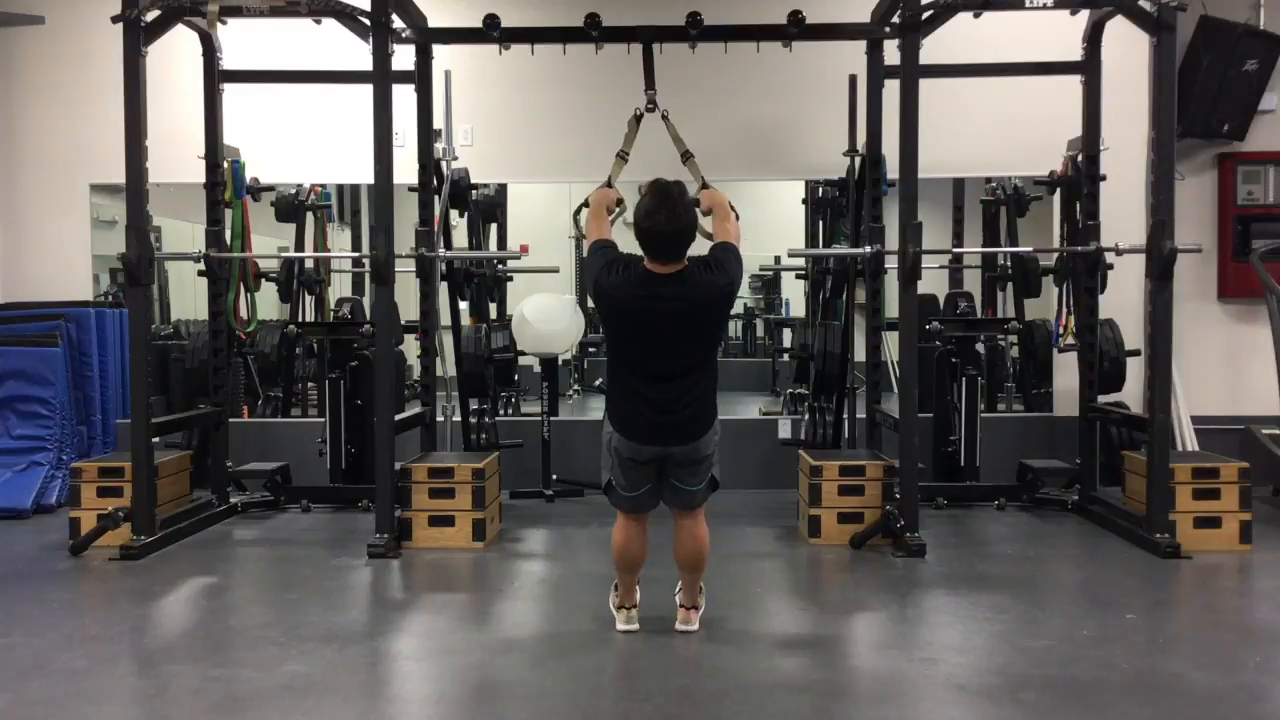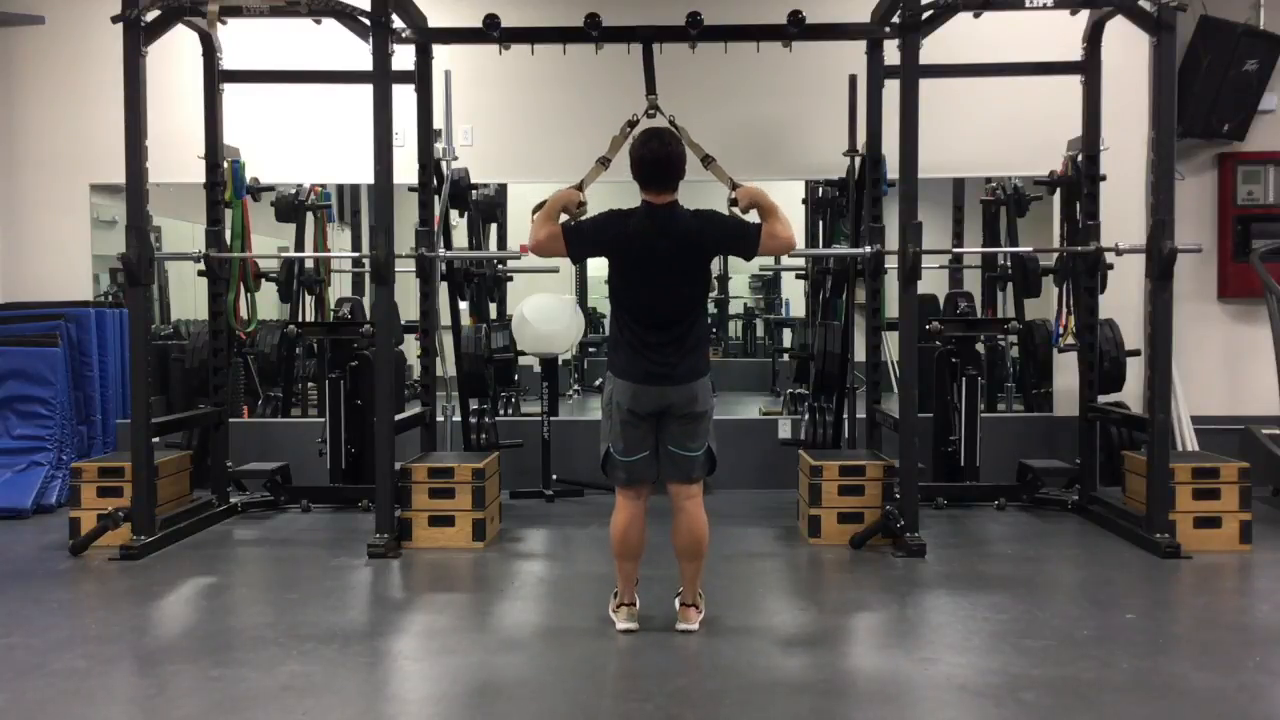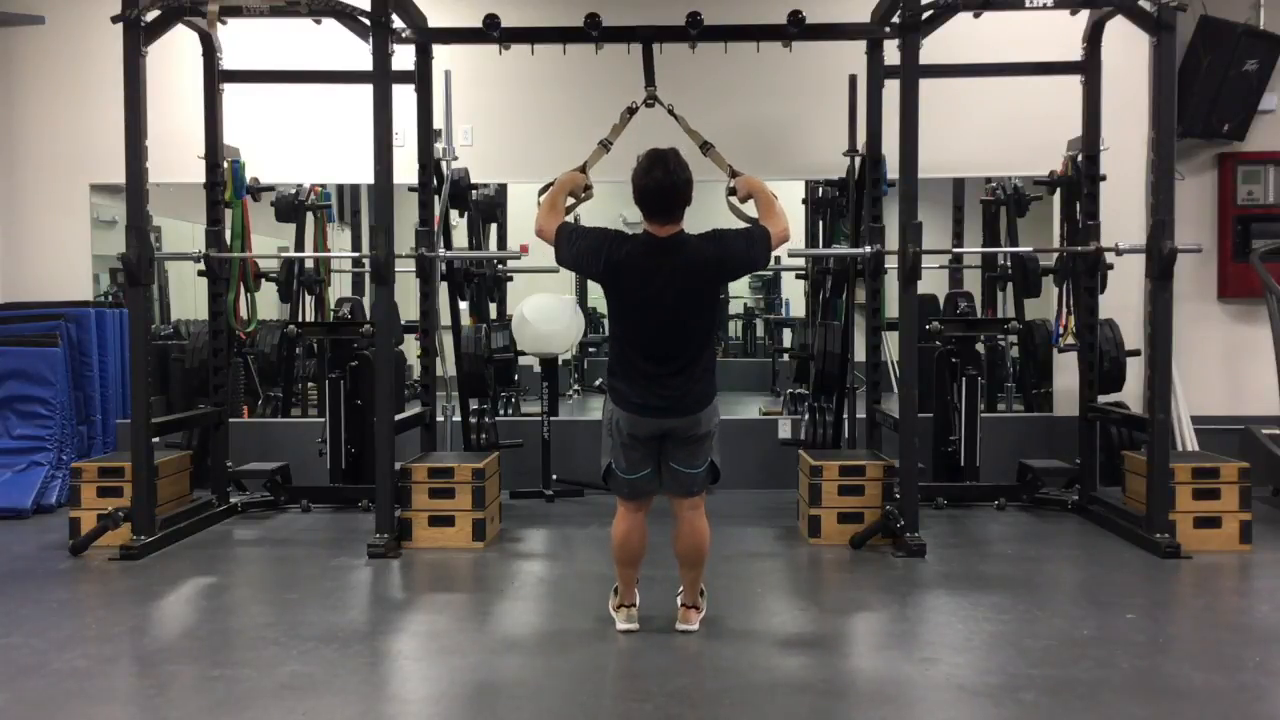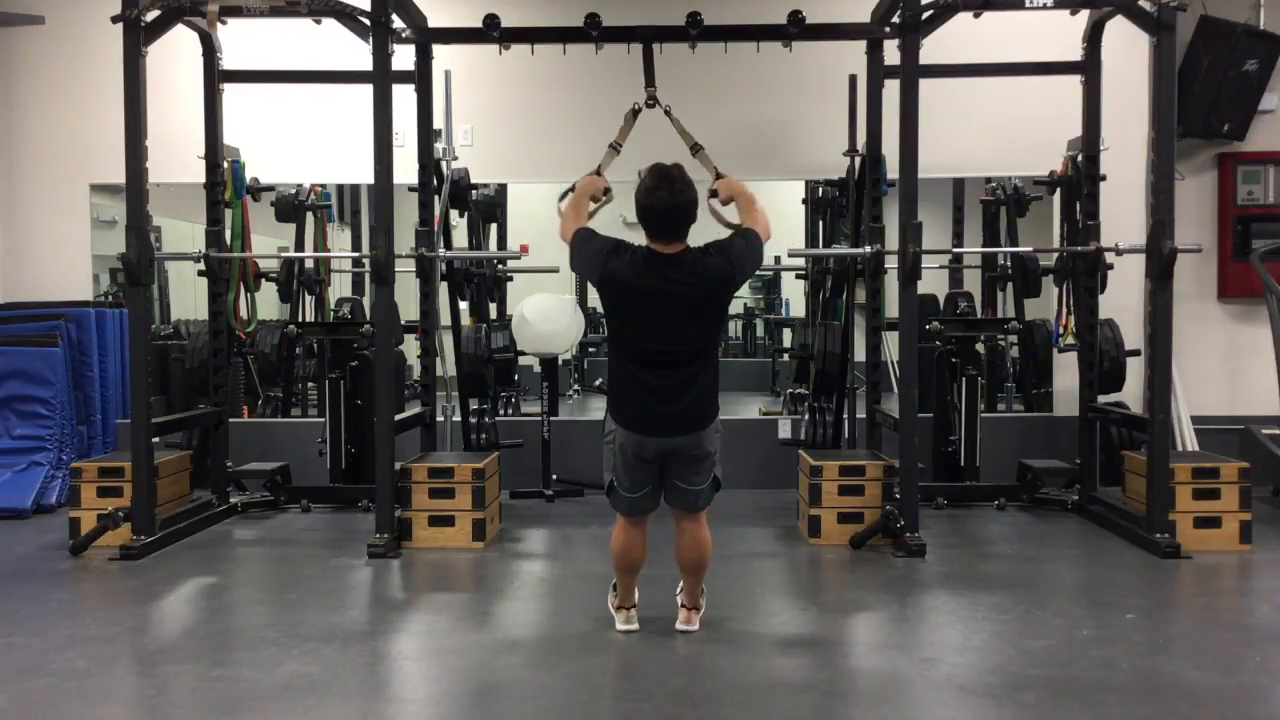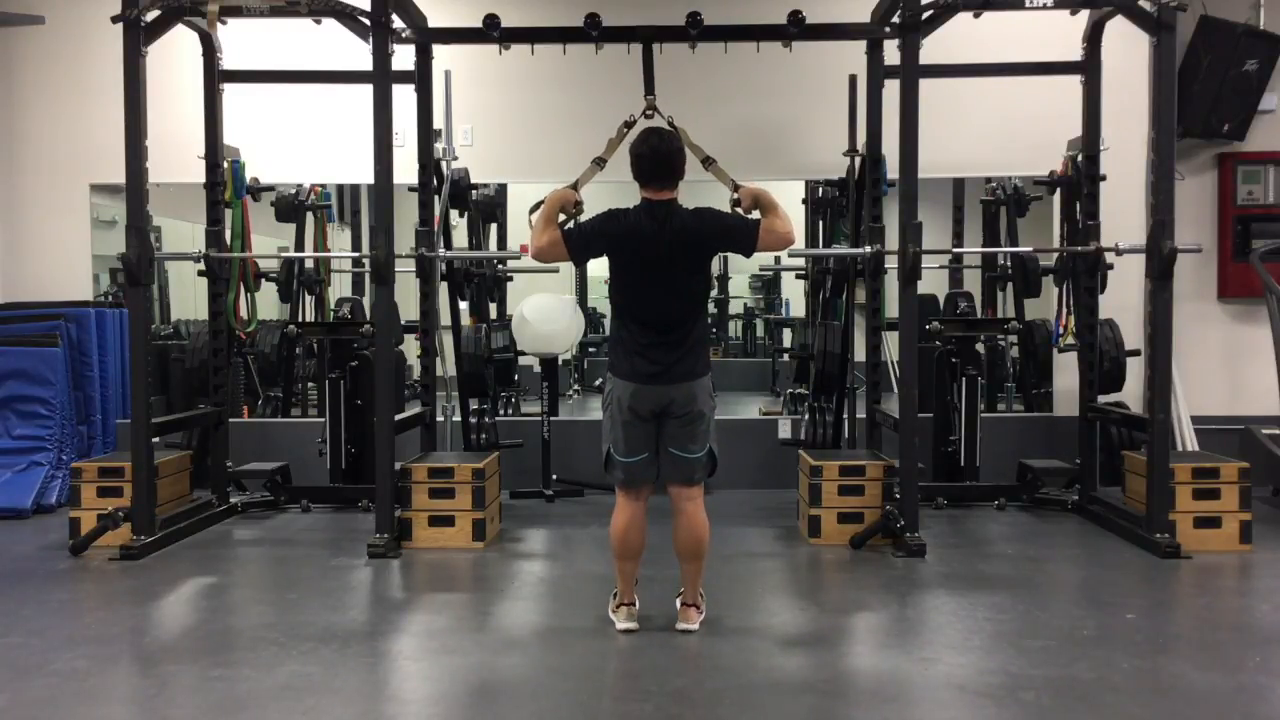
dt=1s
person 1, frame 1
left shoulder: (612, 283)
right shoulder: (716, 285)
left elbow: (596, 231)
right elbow: (727, 233)
left wrist: (602, 200)
right wrist: (717, 203)
left hip: (629, 429)
right hip: (694, 428)
left knee: (631, 516)
right knee: (690, 515)
left ankle: (626, 603)
right ankle: (690, 604)
person 1, frame 2
left shoulder: (616, 227)
right shoulder: (705, 227)
left elbow: (540, 241)
right elbow: (784, 239)
left wrist: (559, 201)
right wrist: (760, 199)
left hip: (629, 383)
right hip: (689, 383)
left knee: (630, 495)
right knee: (688, 494)
left ankle: (625, 602)
right ankle: (690, 603)
person 1, frame 3
left shoulder: (611, 254)
right shoulder: (714, 255)
left elbow: (546, 226)
right elbow: (778, 229)
left wrist: (565, 184)
right wrist: (756, 188)
left hip: (630, 406)
right hip: (693, 406)
left knee: (631, 506)
right knee: (690, 506)
left ankle: (625, 603)
right ankle: (691, 604)
person 1, frame 4
left shoulder: (613, 266)
right shoulder: (719, 268)
left elbow: (571, 227)
right elbow: (758, 226)
left wrist: (586, 190)
right wrist: (737, 191)
left hip: (631, 424)
right hip: (696, 424)
left knee: (631, 519)
right knee: (692, 518)
left ankle: (624, 604)
right ankle: (691, 606)
person 1, frame 5
left shoulder: (615, 225)
right shoulder: (704, 225)
left elbow: (541, 247)
right elbow: (783, 235)
left wrist: (555, 202)
right wrist: (760, 197)
left hip: (630, 381)
right hip: (689, 381)
left knee: (630, 495)
right knee: (688, 495)
left ankle: (625, 602)
right ankle: (691, 603)
